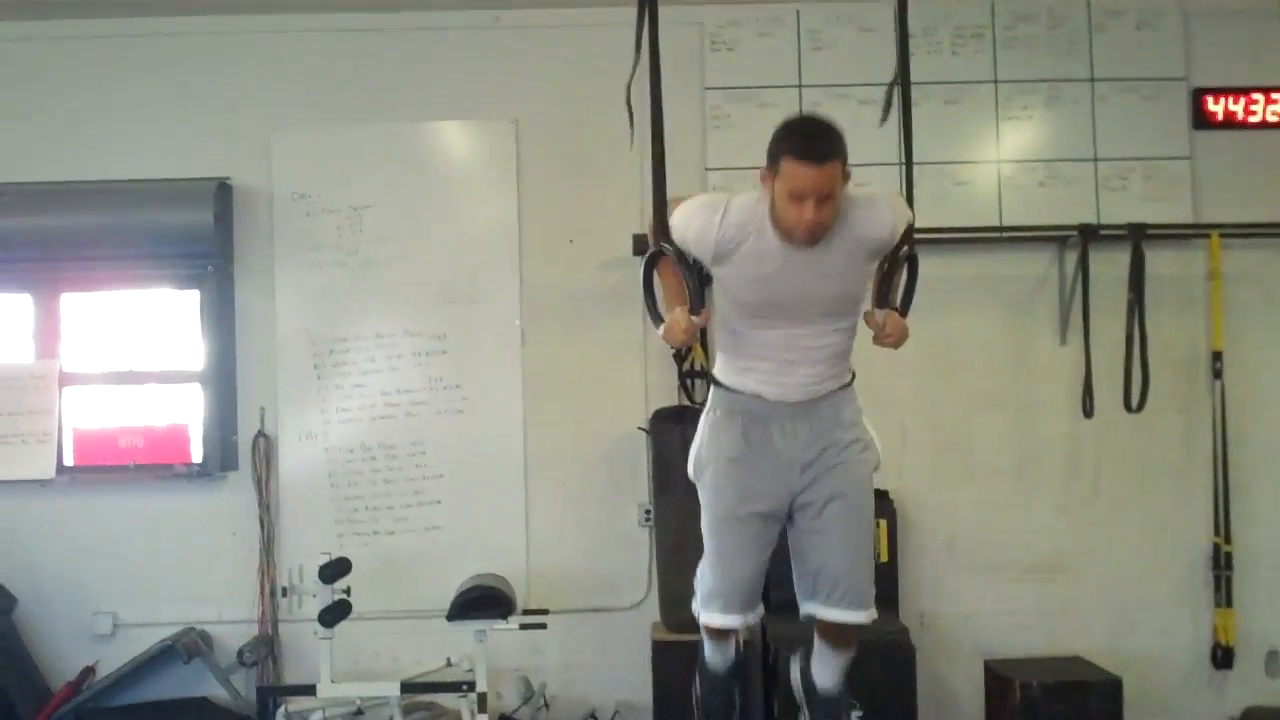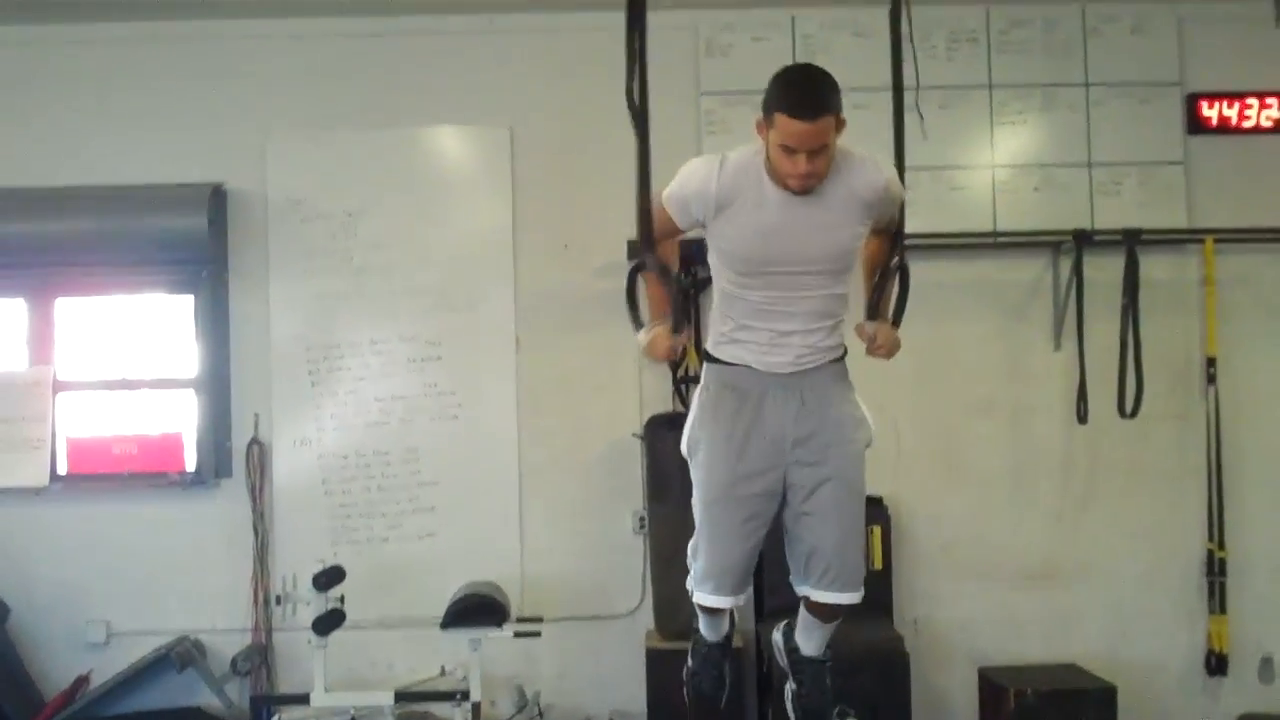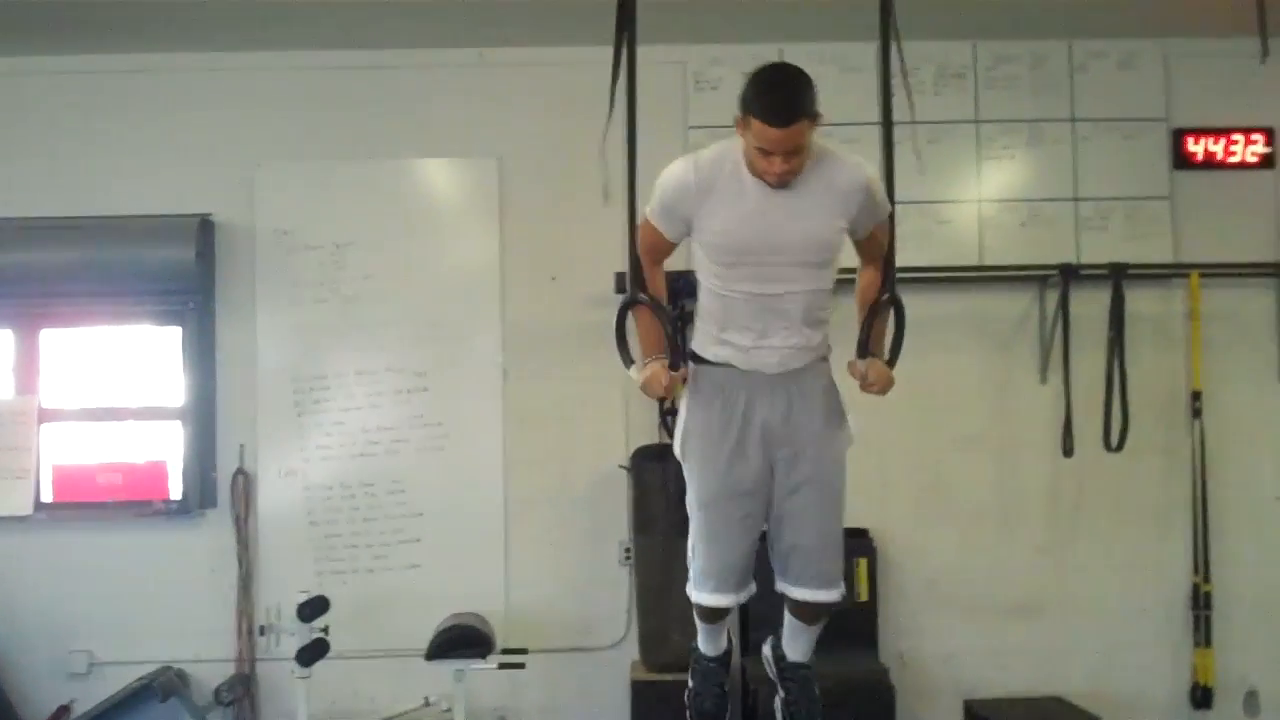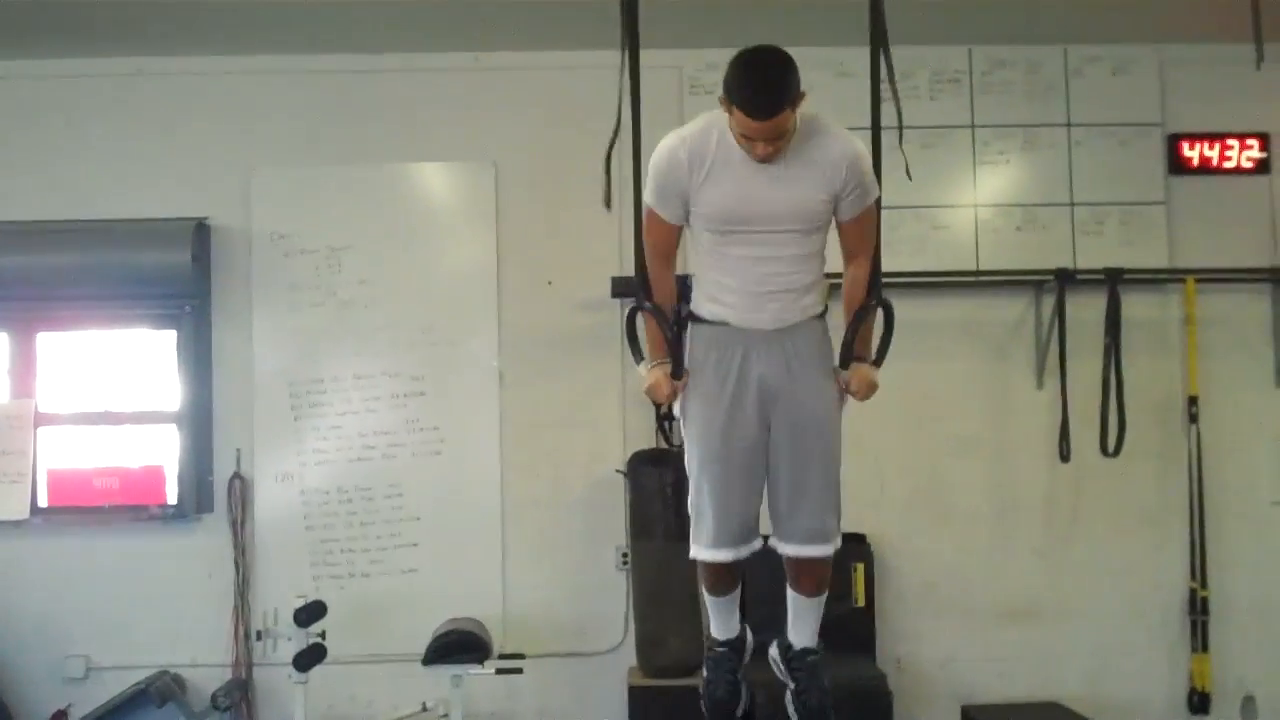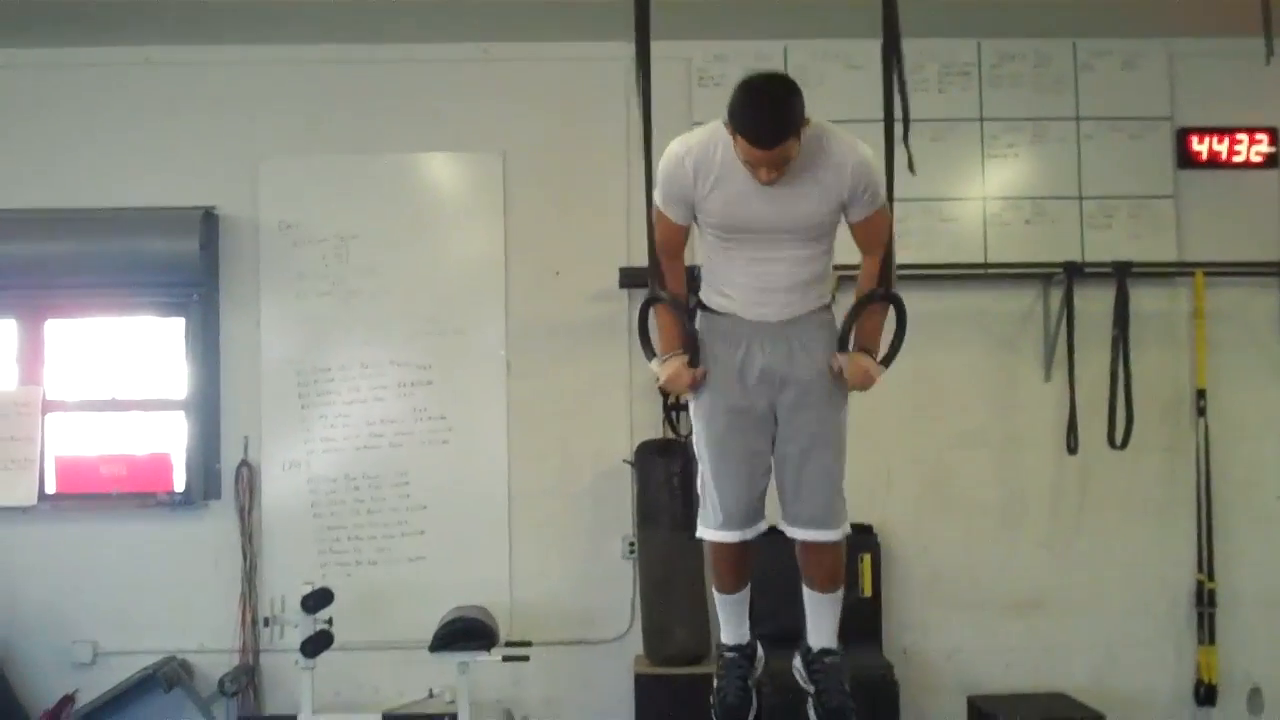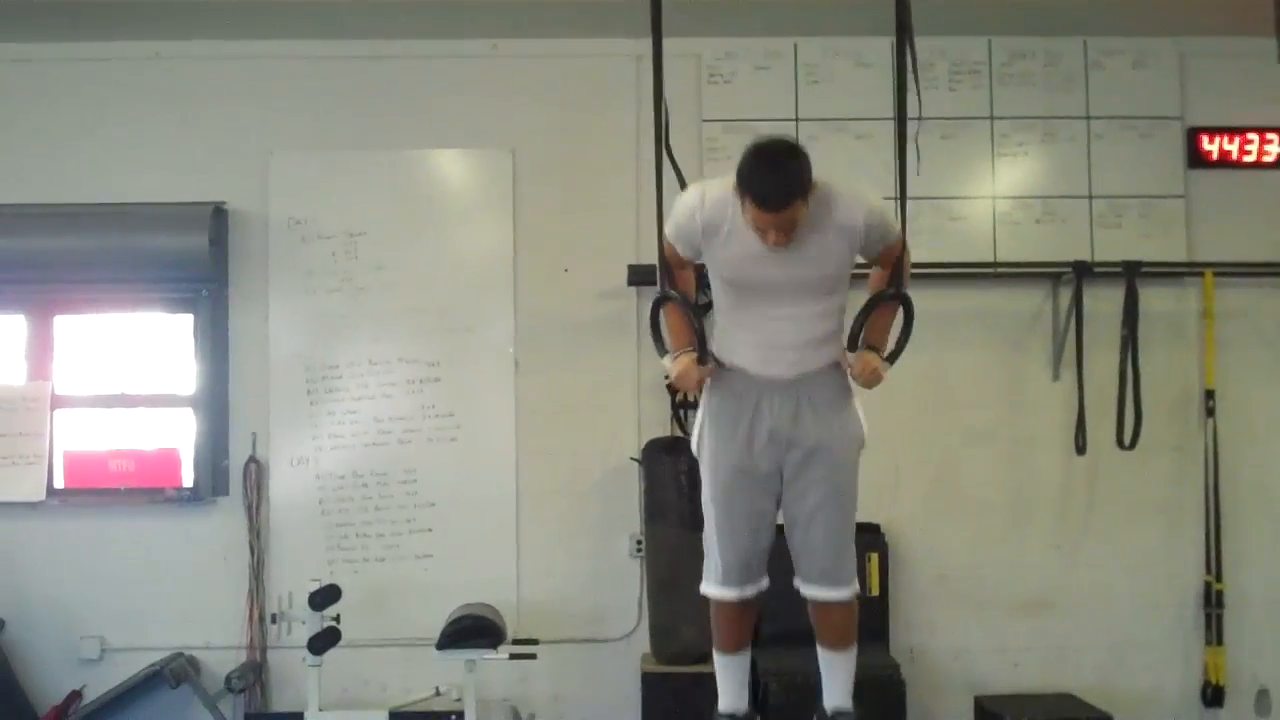
dt=0.2s
person 1, frame 1
left shoulder: (876, 222)
right shoulder: (716, 222)
right elbow: (664, 227)
left wrist: (885, 309)
right wrist: (676, 308)
left hip: (831, 415)
right hip: (743, 413)
left knee: (848, 593)
right knee: (728, 589)
right ankle: (718, 664)
person 1, frame 2
left shoulder: (872, 187)
right shoulder: (711, 181)
right elbow: (656, 234)
left wrist: (880, 315)
right wrist: (658, 319)
left hip: (825, 387)
right hip: (735, 386)
left knee: (837, 570)
right knee: (721, 566)
left ankle: (805, 650)
right ankle: (710, 637)
person 1, frame 3
left shoulder: (852, 184)
right shoulder: (690, 180)
left elbow: (876, 263)
right elbow: (647, 261)
left wrist: (875, 349)
right wrist: (651, 355)
left hip: (808, 386)
right hip: (720, 385)
left knee: (816, 564)
right knee: (718, 565)
left ankle: (793, 661)
right ankle: (711, 656)
person 1, frame 4
left shoulder: (841, 153)
right shoulder: (681, 152)
left elbow: (859, 258)
right elbow: (658, 258)
left wrist: (860, 356)
right wrist: (658, 357)
left hip: (804, 347)
right hip: (718, 347)
left knee: (811, 524)
right knee: (720, 525)
left ankle: (801, 651)
right ankle: (726, 644)
person 1, frame 5
left shoulder: (847, 160)
right shoulder: (688, 157)
left elbow: (878, 255)
right elbow: (665, 255)
left wrist: (867, 348)
right wrist: (670, 350)
left hip: (811, 340)
right hip: (725, 339)
left knee: (819, 517)
right knee: (728, 516)
left ankle: (822, 656)
right ankle: (736, 652)
person 1, frame 6
left shoulder: (857, 215)
right shoulder: (700, 210)
left elbow: (896, 265)
right elbow: (672, 266)
left wrist: (875, 347)
right wrist: (678, 348)
left hip: (822, 395)
right hip: (736, 394)
left knee: (831, 574)
right knee: (731, 573)
